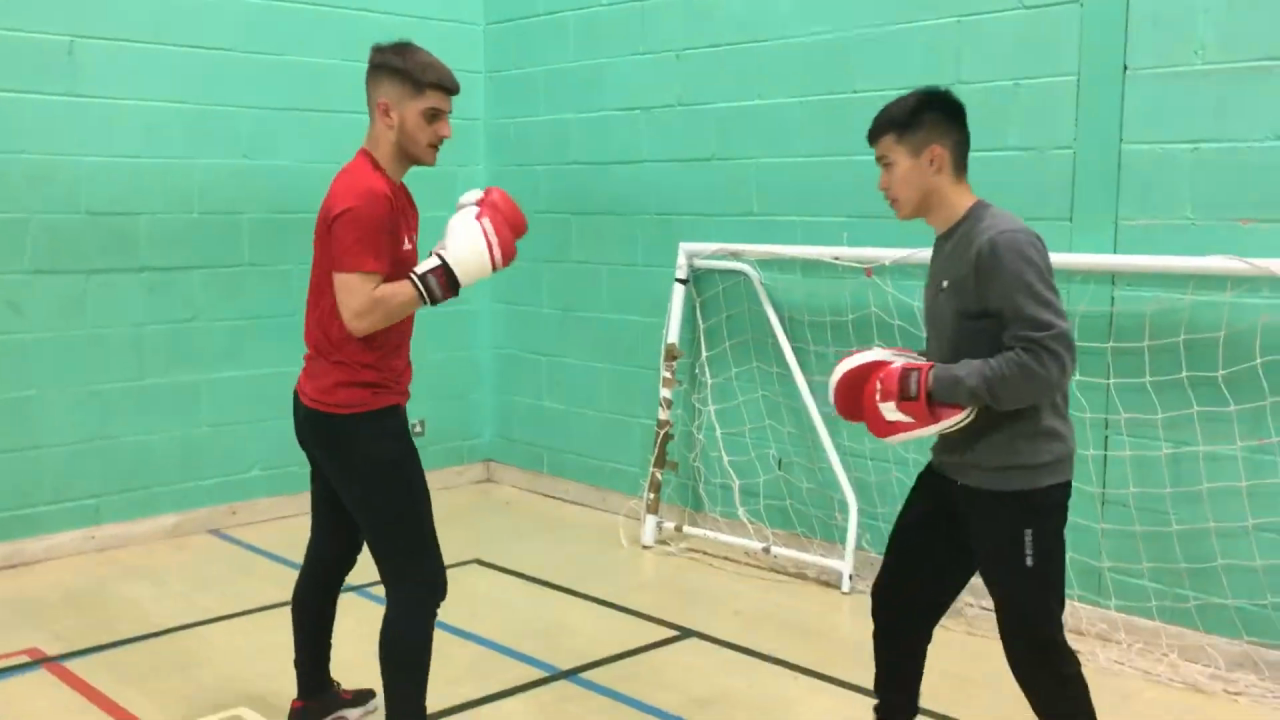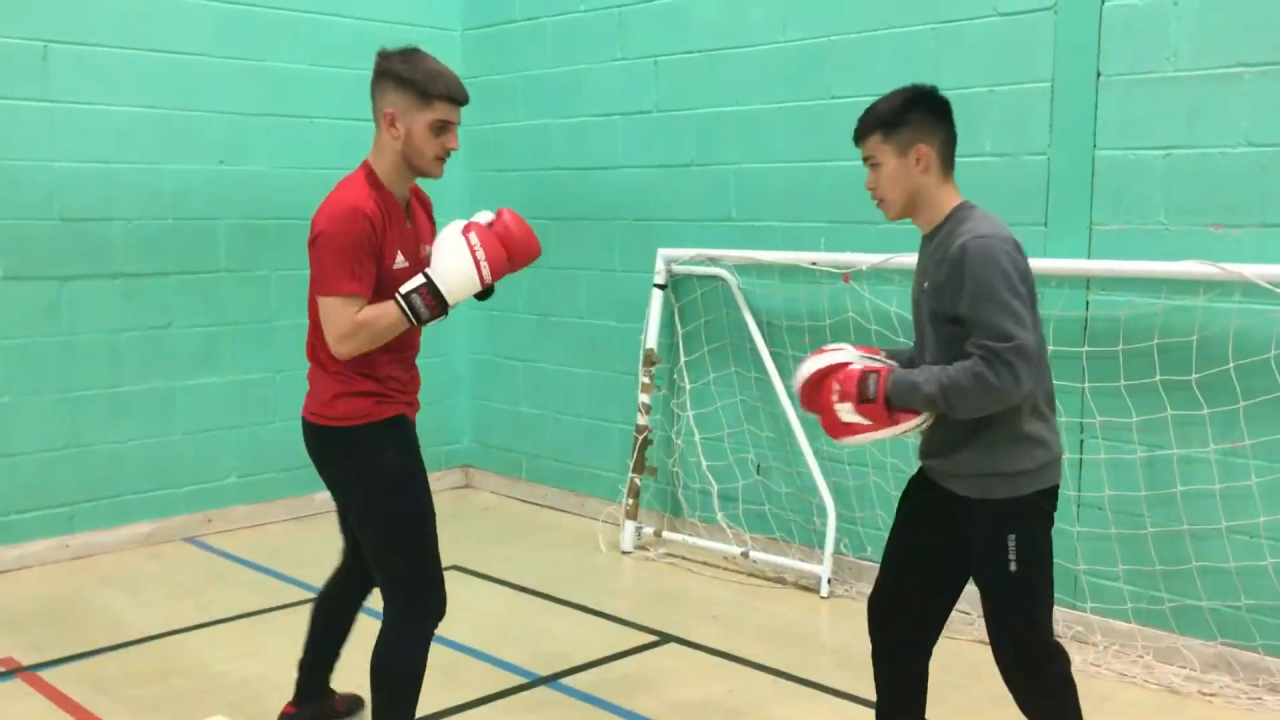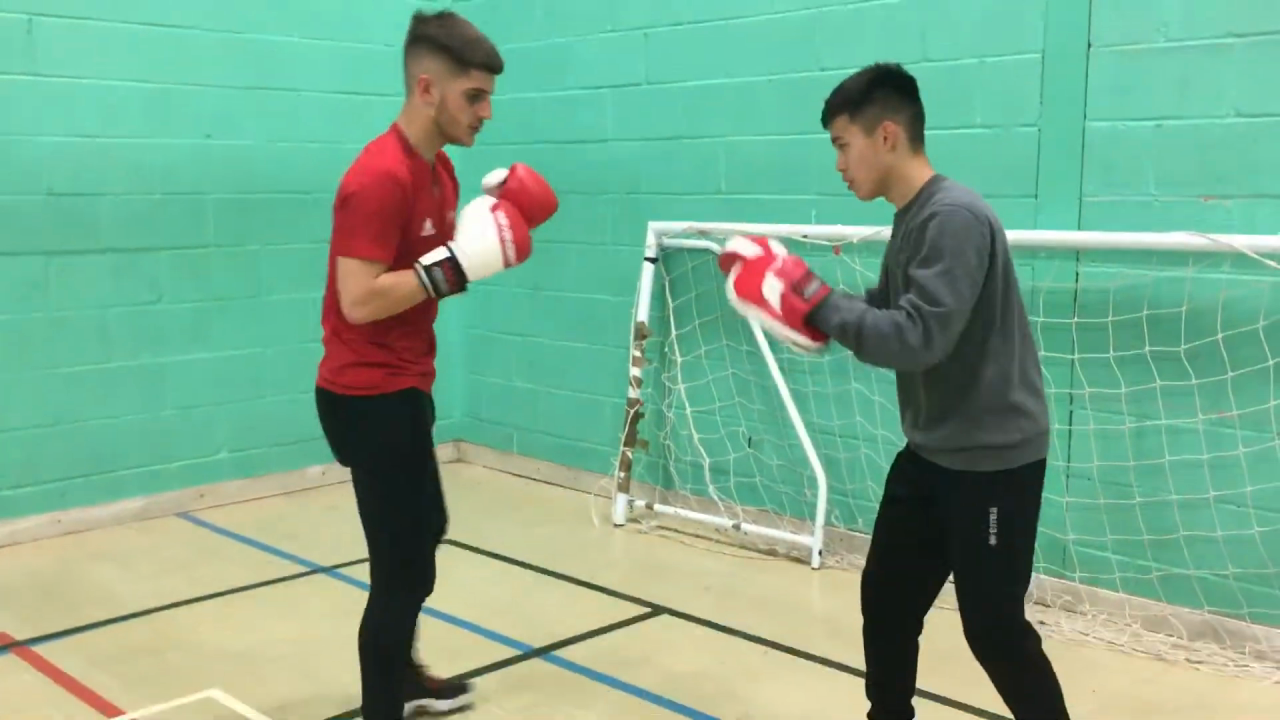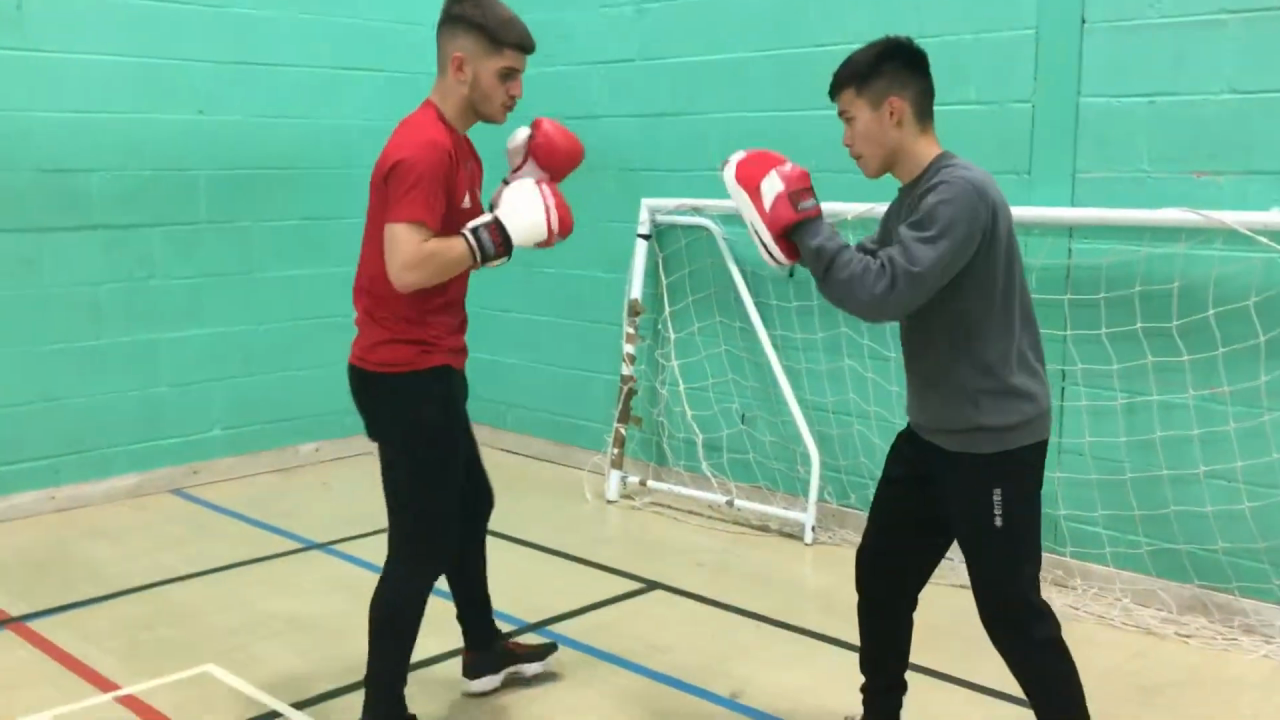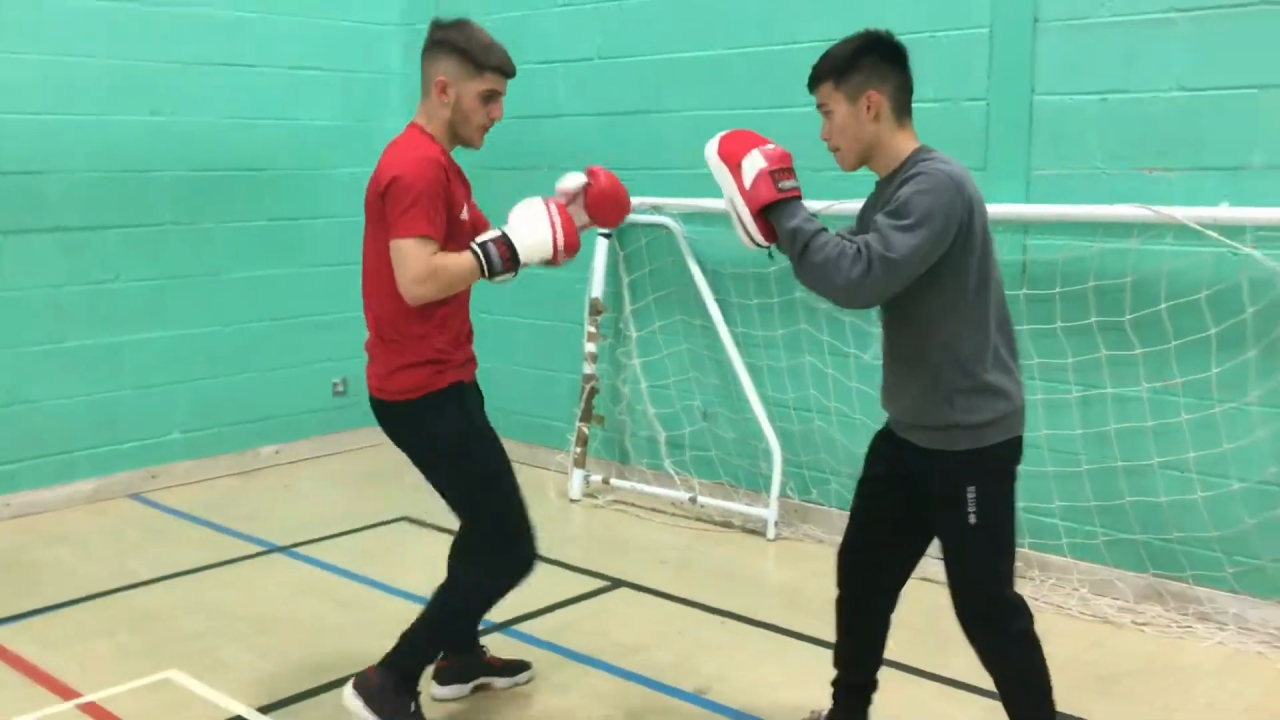
dt=0.2s
person 1, frame 1
left shoulder: (388, 191)
right shoulder: (364, 195)
left elbow: (395, 288)
right elbow: (361, 312)
left wrist: (460, 254)
right wrist: (449, 269)
left hip: (331, 408)
right hip: (359, 416)
left knee: (330, 554)
right knee: (419, 584)
person 1, frame 2
left shoulder: (414, 203)
right shoulder: (350, 213)
left elbow: (406, 300)
right elbow: (345, 336)
left wrist: (472, 271)
right wrist: (439, 287)
left hip: (359, 423)
right hip: (363, 428)
left knee: (363, 567)
right knee: (417, 601)
person 1, frame 3
left shoulder: (438, 167)
right shoulder: (381, 177)
right elbow: (359, 301)
left wrist: (491, 230)
right wrist: (460, 262)
left hip: (395, 391)
right hip: (371, 398)
left knee: (419, 532)
right knee: (404, 569)
person 1, frame 4
left shoulder: (456, 144)
right shoulder: (425, 149)
left elbow: (454, 242)
right elbow: (408, 267)
left wrist: (519, 191)
right wrist: (504, 229)
left hip: (427, 368)
right hip: (405, 375)
left knee: (469, 507)
right knee: (421, 548)
left ankle: (484, 650)
person 1, frame 5
left shoulder: (435, 163)
right shoulder: (416, 166)
left elbow: (464, 255)
right elbow: (419, 281)
left wrist: (550, 217)
right wrist: (509, 245)
left hip: (432, 384)
right hip: (425, 392)
left knee: (488, 523)
right knee: (506, 549)
left ankle: (458, 658)
person 2, frame 1
left shoulder: (1004, 243)
right shoulder: (948, 245)
left elbow: (1049, 359)
left wrist: (936, 384)
right wrist: (906, 377)
left hip: (1021, 482)
right hip: (954, 474)
left knee: (1034, 646)
right knee: (896, 605)
person 2, frame 2
left shoulder: (983, 247)
right shoulder: (936, 244)
left elbow: (1007, 372)
left wrist: (895, 389)
right wrist: (883, 367)
left hip: (1006, 488)
right hip: (943, 479)
left knee: (1023, 649)
right knee: (893, 619)
person 2, frame 3
left shoulder: (956, 218)
right shoulder: (912, 222)
left elbow: (919, 339)
right elbow: (884, 315)
left wrist: (815, 305)
right wrist: (804, 297)
left hip: (994, 458)
right hip: (932, 454)
left knee: (994, 625)
right knee: (885, 598)
person 2, frame 4
left shoulder: (960, 193)
right shoulder: (914, 197)
left elbow: (886, 292)
right elbow: (869, 276)
left wrist: (802, 226)
right wrist: (800, 234)
left hip: (996, 440)
right hip: (933, 433)
left knee: (1010, 608)
right knee: (881, 576)
person 2, frame 5
left shoulder: (937, 186)
right shoulder: (893, 190)
left elbow: (859, 278)
right elbow: (852, 267)
left wrist: (783, 208)
right wrist: (778, 220)
left hip: (970, 437)
right hip: (911, 430)
left knee: (985, 603)
right knee: (861, 574)
